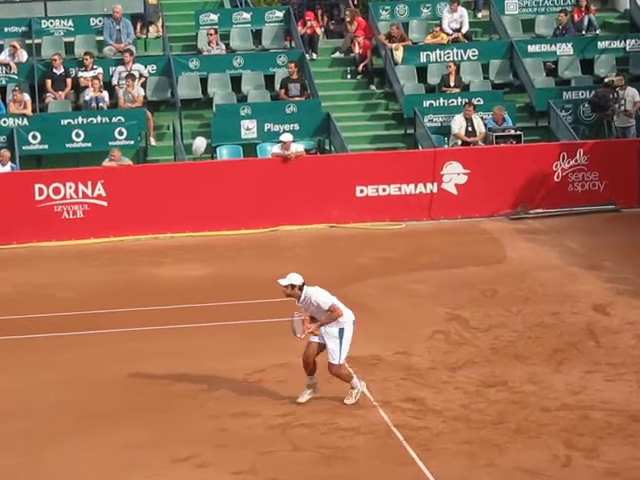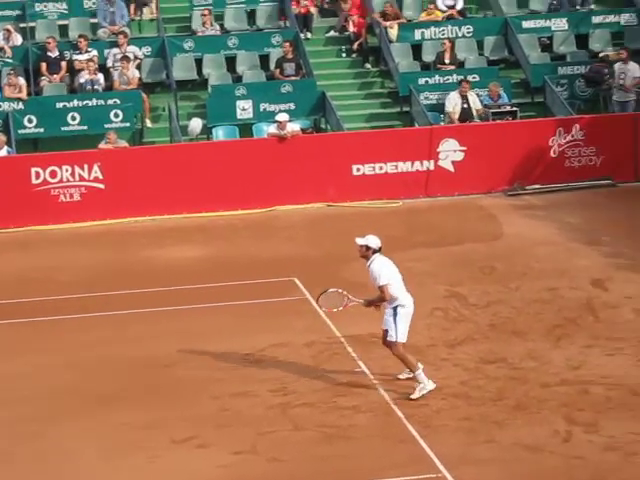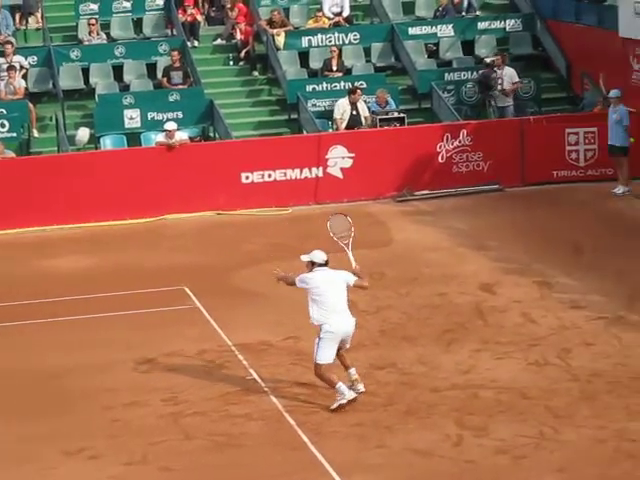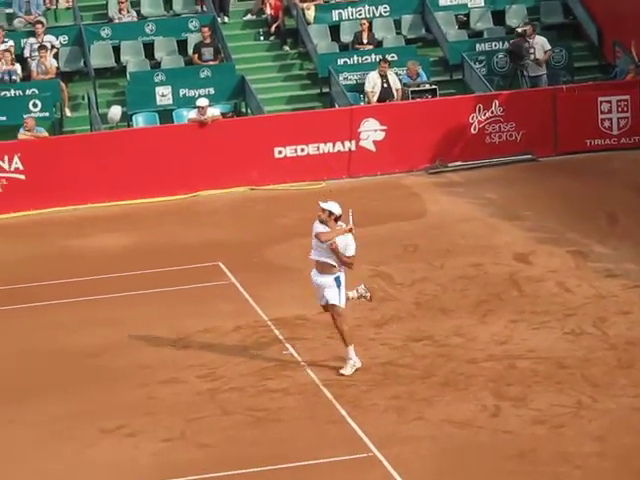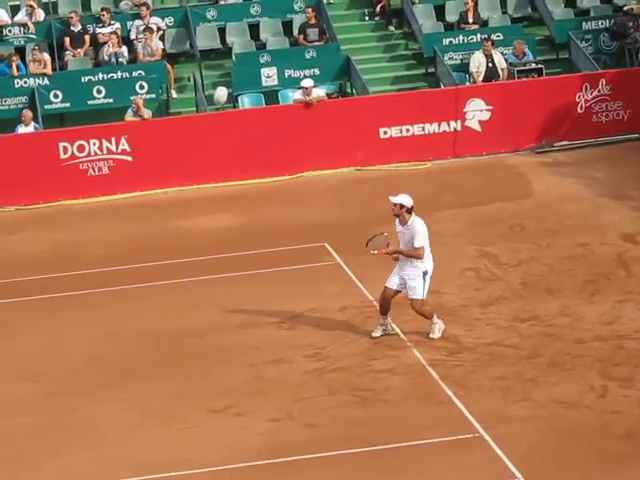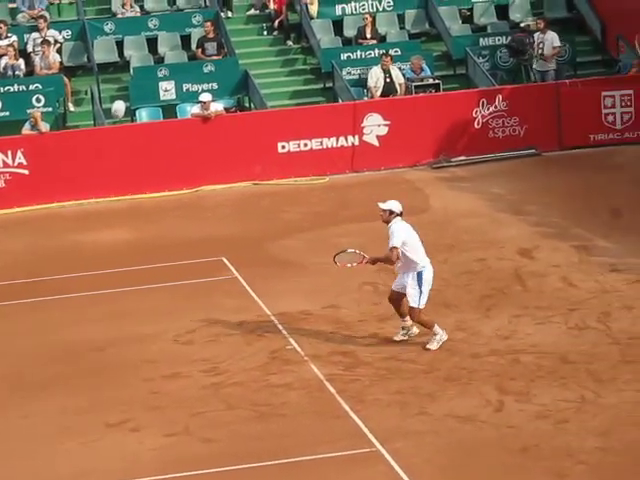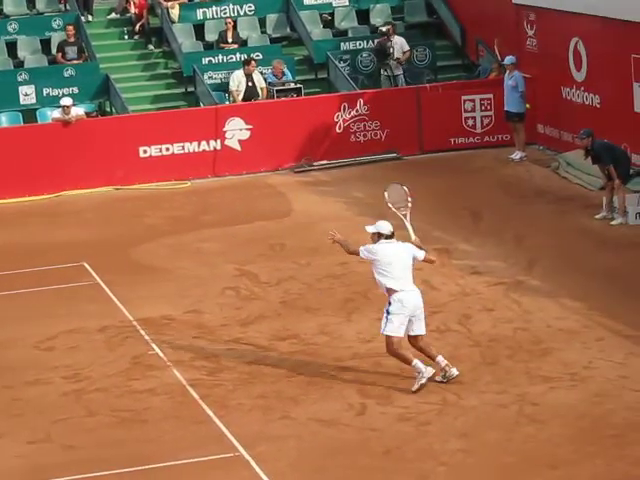
dt=0.7s
person 1, frame 1
left shoulder: (315, 295)
right shoulder: (300, 298)
left elbow: (339, 312)
left wrist: (318, 324)
right wrist: (312, 326)
left hip: (340, 326)
right hip: (325, 326)
left knee: (335, 369)
right knee: (307, 357)
left ankle: (356, 387)
right ankle: (311, 386)
person 1, frame 2
left shoulder: (376, 266)
right shoulder: (379, 261)
left elbow: (385, 296)
left wrist: (370, 302)
right wrist: (376, 300)
left hip: (399, 307)
right hip: (395, 306)
left knee: (397, 349)
right knee: (387, 341)
left ankle: (424, 382)
right ankle: (413, 368)
person 1, frame 3
left shoulder: (309, 278)
right shoulder: (341, 274)
left elbow: (290, 281)
right elbow: (365, 284)
left wrist: (280, 276)
right wrist: (359, 273)
left hip: (331, 327)
right hip: (348, 324)
left knee: (320, 371)
right knee: (339, 351)
left ankle: (344, 392)
right ankle: (356, 382)
person 1, frame 4
left shoulder: (347, 238)
right shoulder: (319, 225)
left elbow: (350, 264)
right elbow: (322, 238)
left wrist: (338, 251)
right wrist: (342, 230)
left hip: (333, 279)
right hip: (318, 276)
left knee: (338, 317)
right knee: (329, 308)
left ankle: (352, 359)
right ankle: (358, 293)
person 1, frame 5
left shoulder: (417, 226)
right shoulder: (399, 222)
left elbow: (419, 255)
left wrist: (397, 250)
right wrist: (396, 253)
left hip: (419, 269)
right hip: (403, 267)
left knee: (416, 306)
right knee: (384, 297)
left ankle: (437, 323)
right ankle: (383, 325)
person 1, frame 6
left shoulder: (397, 228)
right shoulder: (398, 225)
left elbow: (392, 257)
left wrist: (376, 259)
right wrist: (385, 258)
left hip: (419, 273)
right hip: (409, 271)
left knee: (415, 315)
right knee: (393, 298)
left ankle: (438, 334)
right ankle: (408, 328)
person 1, frame 7
left shoulder: (376, 249)
right shoulder: (407, 247)
left elbow: (351, 250)
right elbow: (432, 259)
left wrist: (340, 240)
right wrist: (419, 246)
left hip: (400, 301)
right hip: (415, 297)
left knee: (393, 347)
right knee: (419, 343)
left ankle: (422, 371)
right ankle: (448, 369)
